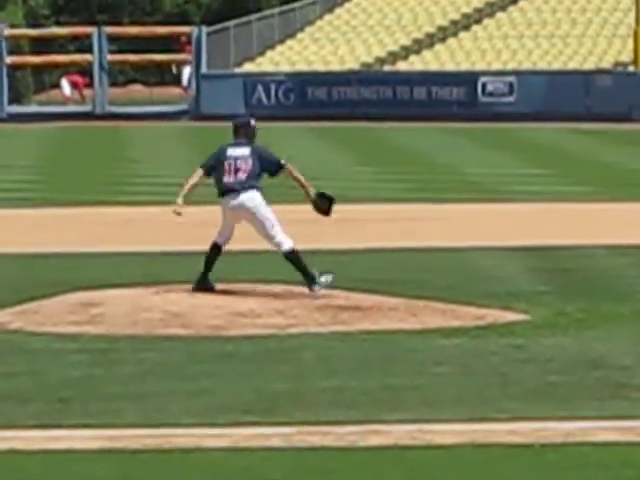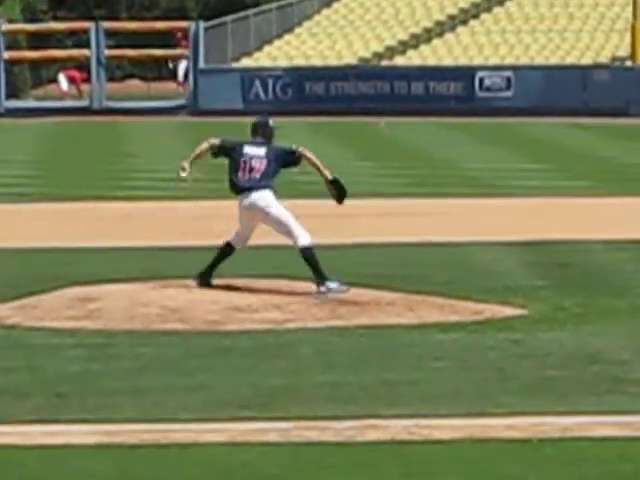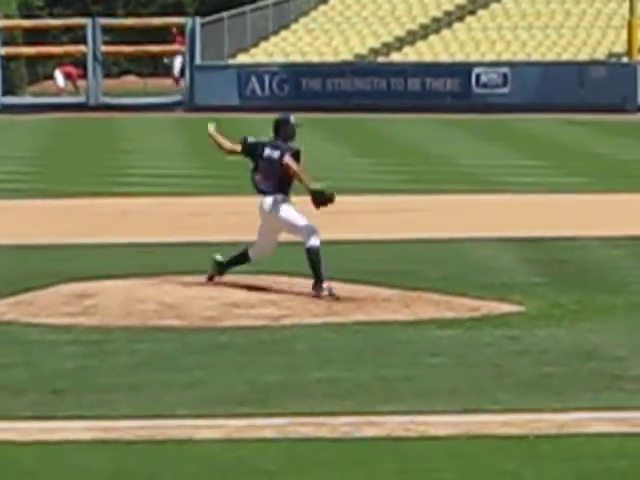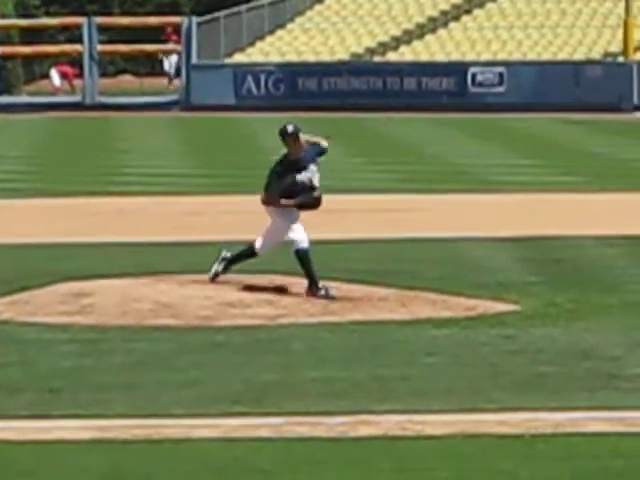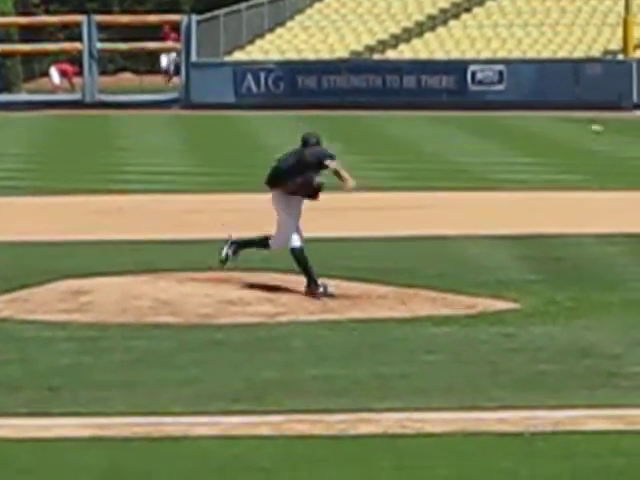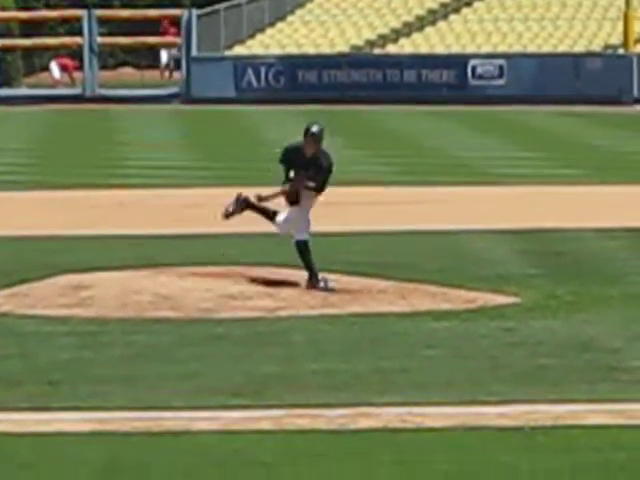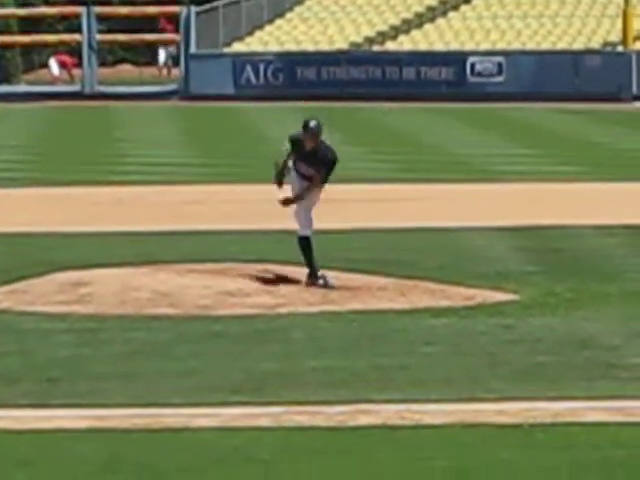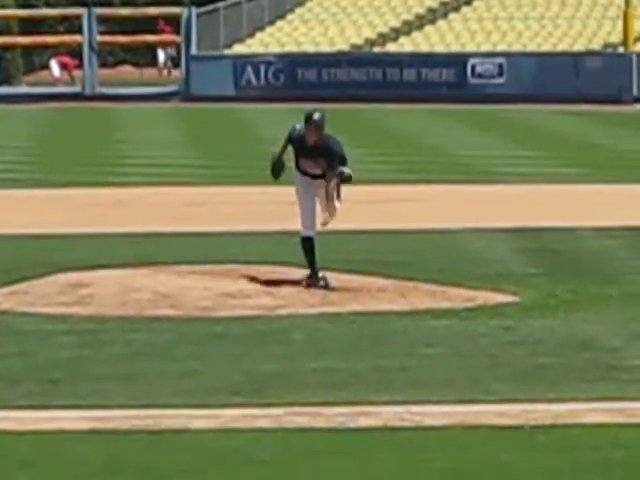
dt=0.1s
person 1, frame 1
left shoulder: (221, 152)
right shoulder: (258, 151)
left elbow: (199, 174)
right elbow: (286, 168)
left wrist: (181, 198)
right wrist: (308, 189)
left hip: (228, 202)
right hip: (251, 199)
left knee: (222, 237)
right knee: (281, 240)
left ankle: (203, 279)
right ankle: (311, 280)
person 1, frame 2
left shoulder: (237, 147)
right shoulder: (275, 149)
left elbow: (211, 144)
right elbow: (303, 153)
left wrist: (188, 162)
right wrist: (325, 173)
left hip: (244, 203)
right hip: (263, 199)
left knee: (240, 239)
right knee: (300, 235)
left ankle: (206, 274)
right ankle: (323, 282)
person 1, frame 3
left shoulder: (260, 146)
right shoulder: (289, 150)
left elbow: (229, 148)
right elbow: (288, 164)
left wrist: (213, 133)
right wrist: (311, 188)
left hip: (266, 204)
right hip: (277, 203)
left knee: (260, 249)
right knee: (311, 234)
left ankle: (222, 266)
right ankle: (319, 284)
person 1, frame 4
left shoulder: (311, 150)
right shoulder: (280, 170)
left elbow: (323, 143)
right elbow: (266, 201)
right wrist: (293, 202)
left hip: (294, 207)
right hip: (283, 209)
left knee: (265, 245)
right knee: (300, 240)
left ankle: (227, 261)
right ankle: (314, 285)
person 1, frame 5
left shoulder: (319, 154)
right shoulder: (285, 165)
right elbow: (269, 183)
left wrist: (346, 179)
right wrist: (290, 188)
left hip: (296, 196)
right hip: (284, 197)
left knee: (278, 241)
right knee: (293, 239)
left ankle: (236, 245)
right ankle: (312, 284)
person 1, frame 6
left shoulder: (325, 162)
right shoulder: (291, 151)
left elbow: (314, 190)
right wrist: (288, 181)
left hip: (309, 192)
left knee: (284, 224)
right knee: (301, 232)
left ankle: (247, 203)
right ankle: (313, 277)
person 1, frame 7
left shoulder: (327, 155)
right shoulder: (296, 140)
left elbow: (318, 183)
left wrist: (295, 198)
right wrist: (285, 163)
left hip: (314, 185)
right hip: (298, 178)
left knee: (302, 212)
right knee: (304, 226)
right ankle: (313, 273)
person 1, frame 8
left shoulder: (331, 146)
right shoulder: (297, 136)
left elbow: (335, 177)
left wrist: (330, 206)
right wrist: (280, 154)
left hip: (326, 180)
right hip: (304, 181)
left knee: (330, 211)
right knee: (307, 227)
right ankle: (314, 274)
